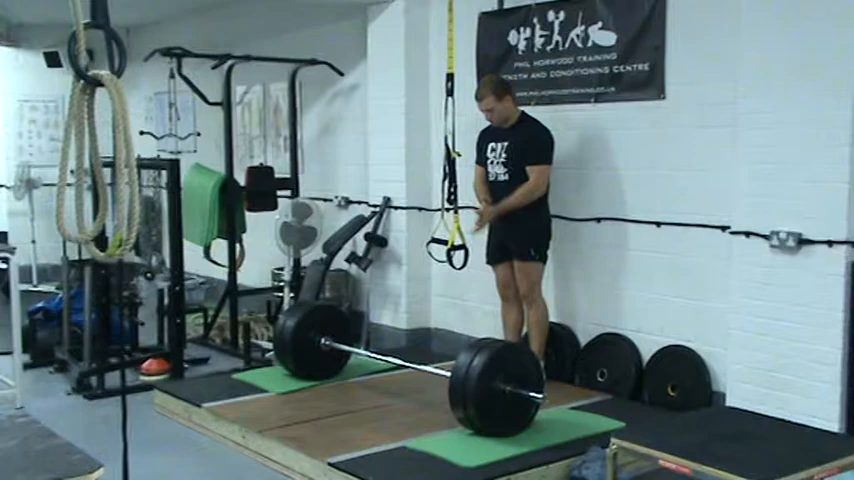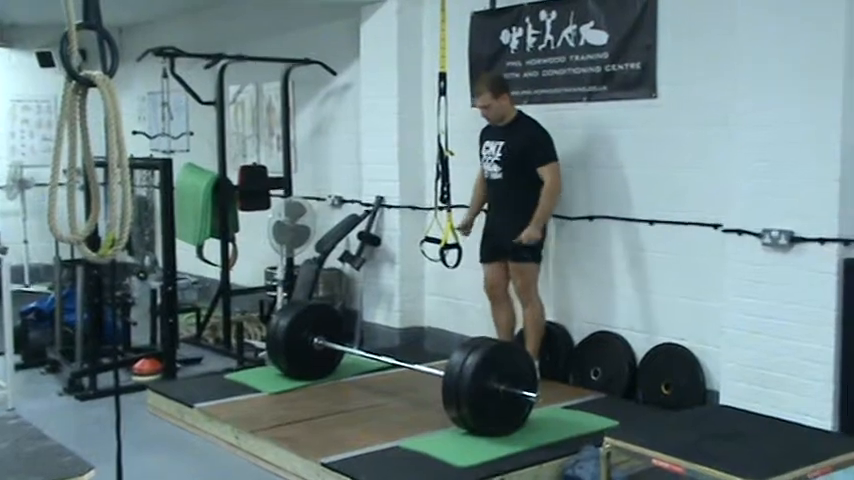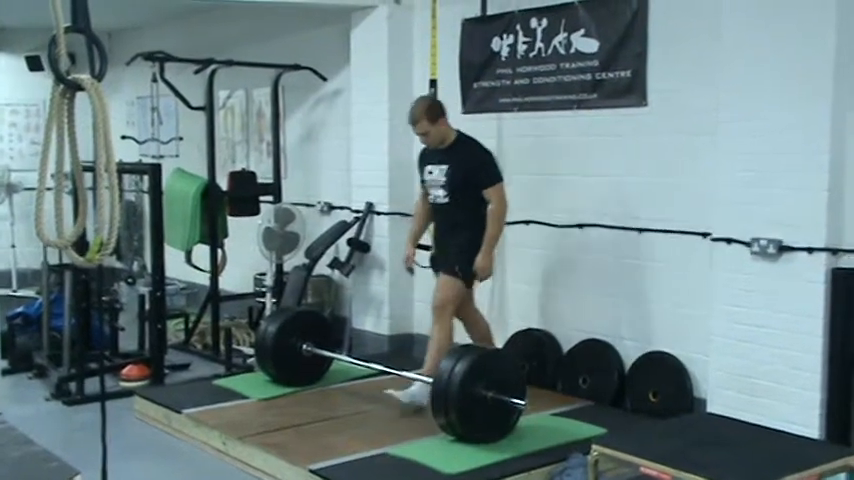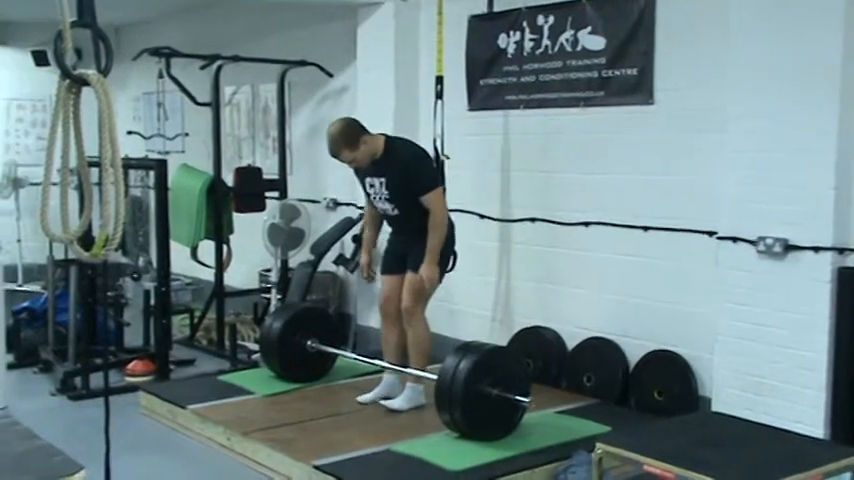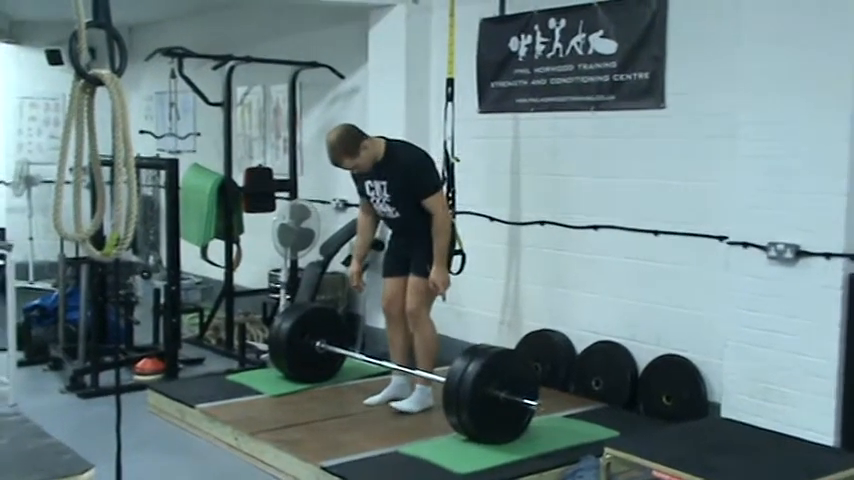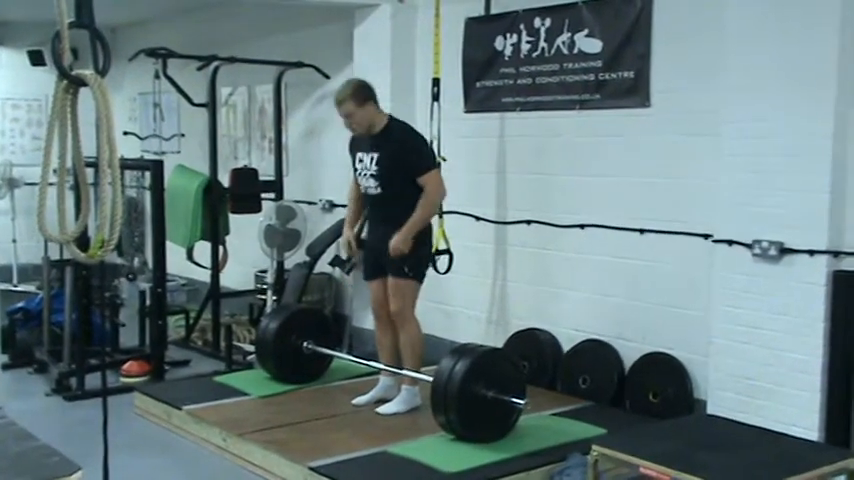
dt=0.7s
person 1, frame 1
left shoulder: (535, 133)
right shoulder: (486, 135)
left elbow: (538, 185)
right elbow: (480, 178)
left wrist: (496, 209)
right wrist: (485, 207)
left hip: (529, 226)
right hip: (499, 226)
left knee: (529, 294)
right knee: (507, 295)
person 1, frame 2
left shoulder: (531, 133)
right shoulder: (487, 133)
left elbow: (552, 183)
left wrist: (536, 225)
right wrist: (471, 215)
left hip: (522, 228)
right hip: (494, 224)
left knee: (526, 294)
right knee: (495, 291)
left ankle: (530, 363)
person 1, frame 3
left shoulder: (474, 155)
right shoulder: (426, 155)
left elbow: (497, 203)
left wrist: (486, 252)
right wrist: (412, 242)
left hip: (468, 242)
right hip: (444, 241)
left knee: (441, 306)
right knee: (464, 310)
left ankle: (422, 387)
person 1, frame 4
left shoulder: (410, 158)
right shoulder: (363, 164)
left elbow: (438, 211)
left wrist: (431, 262)
right wrist: (366, 250)
left hip: (430, 238)
right hip: (400, 237)
left knee: (410, 307)
right knee: (387, 306)
left ankle: (415, 389)
right ankle: (392, 381)
person 1, frame 5
left shoulder: (412, 161)
right shoulder: (360, 167)
left elbow: (441, 212)
right elbow: (367, 212)
left wrist: (440, 265)
right wrist: (357, 259)
left hip: (430, 240)
right hip: (401, 239)
left knee: (416, 310)
right knee: (392, 309)
left ankle: (424, 391)
right ankle: (400, 383)
person 1, frame 6
left shoulder: (407, 140)
right shoulder: (357, 142)
left elbow: (436, 191)
left wrist: (407, 234)
right wrist: (350, 226)
left hip: (409, 238)
right hip: (378, 236)
left knee: (400, 311)
right knee: (380, 311)
left ankle: (411, 390)
right ankle: (388, 383)
